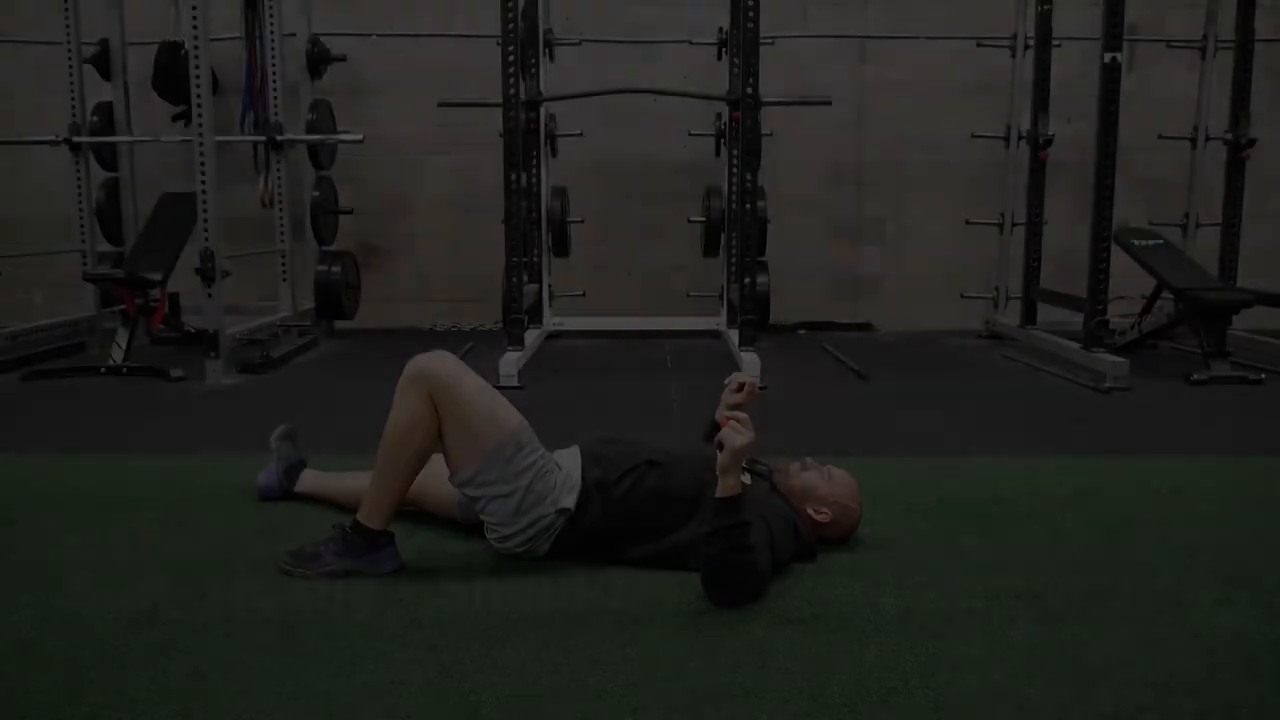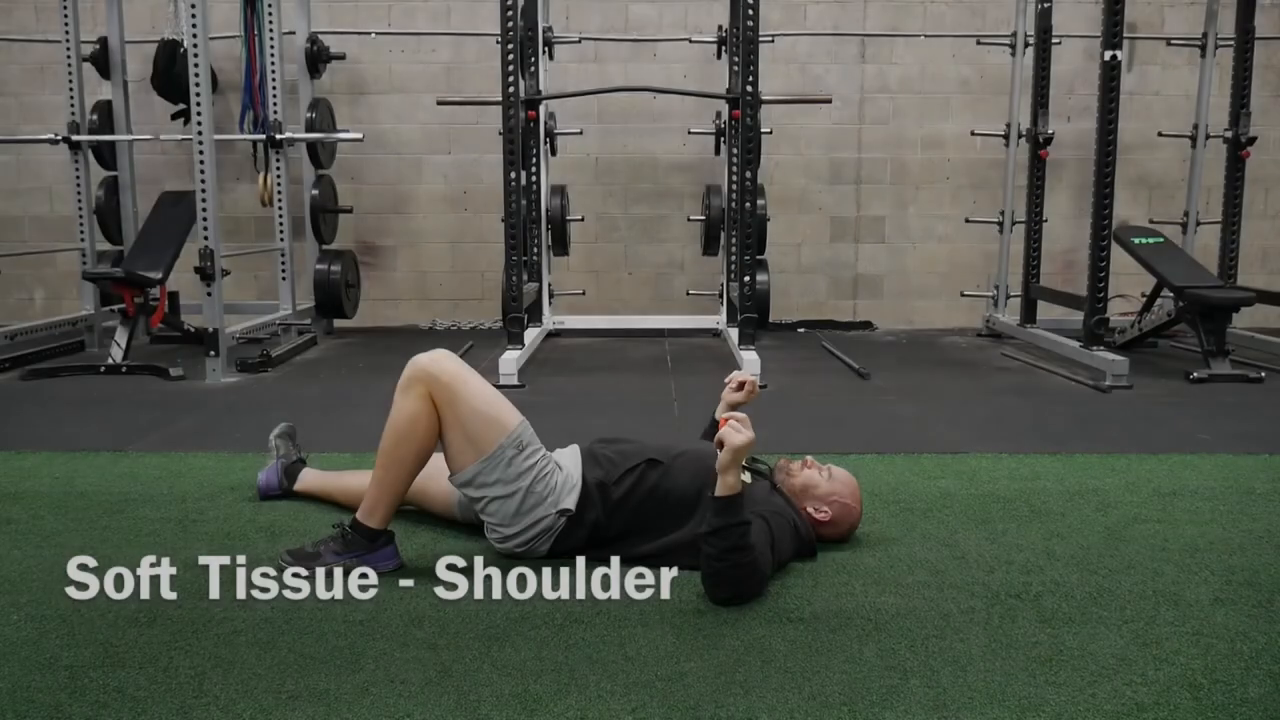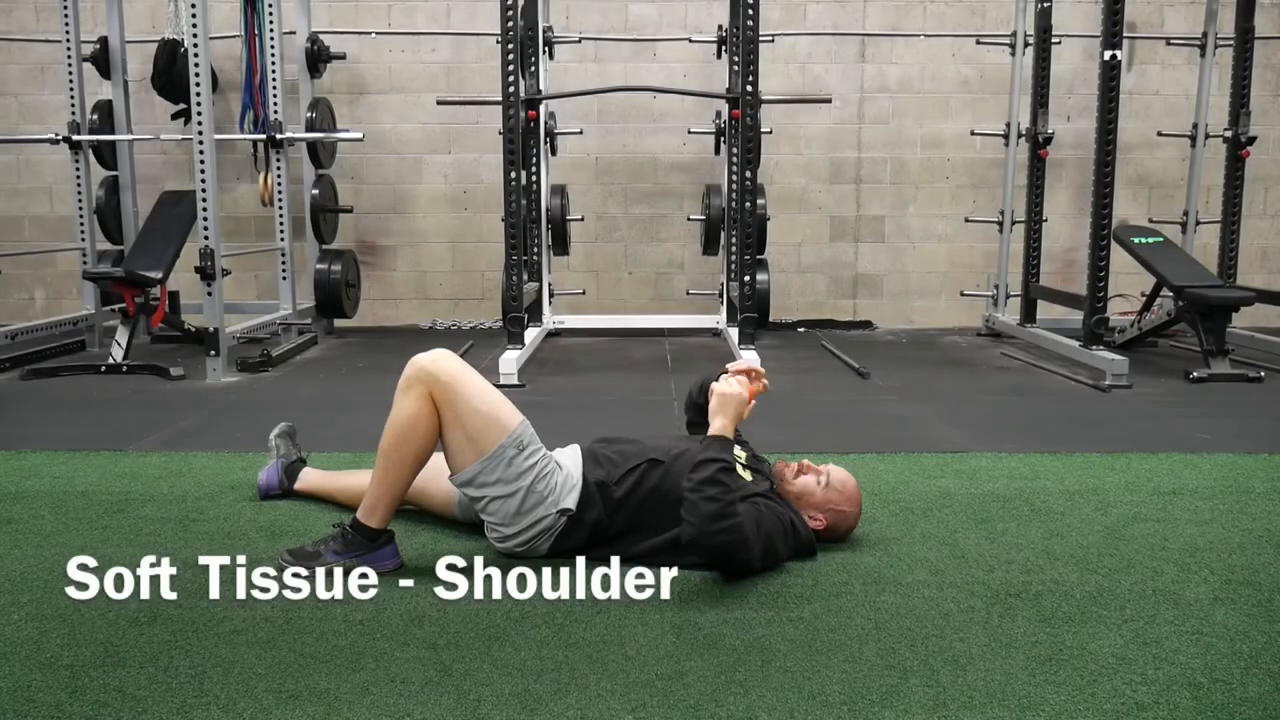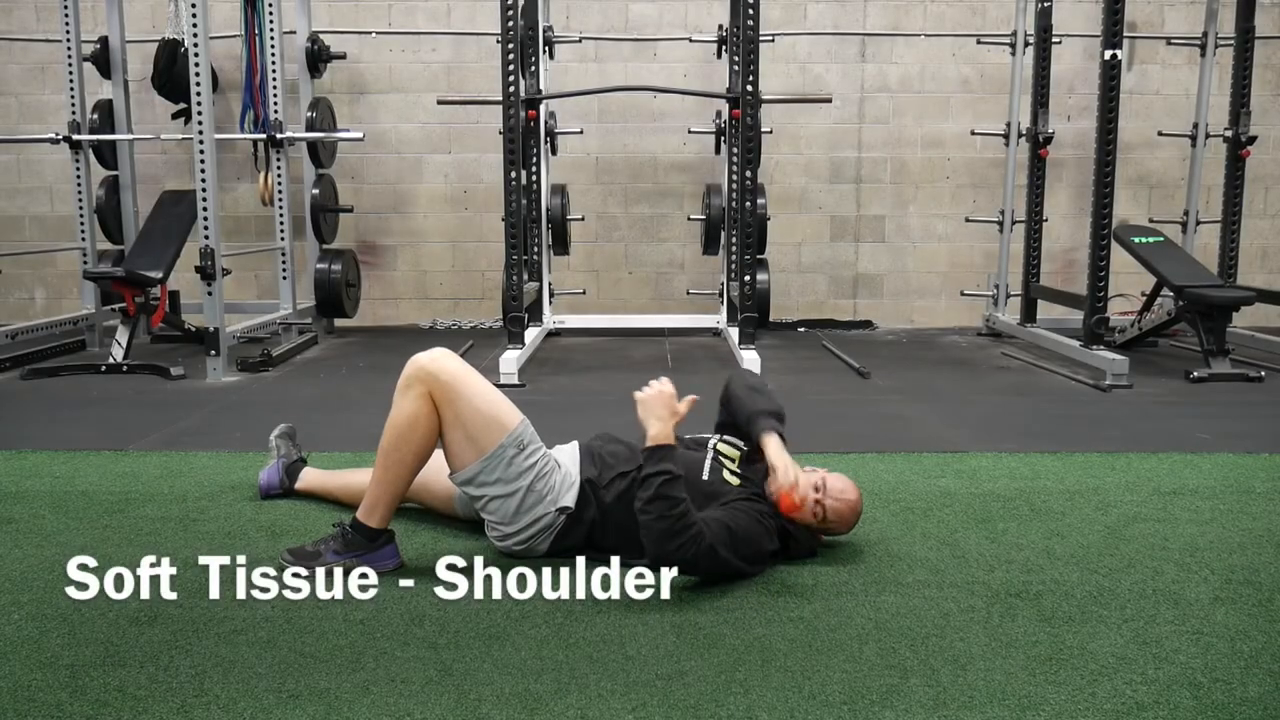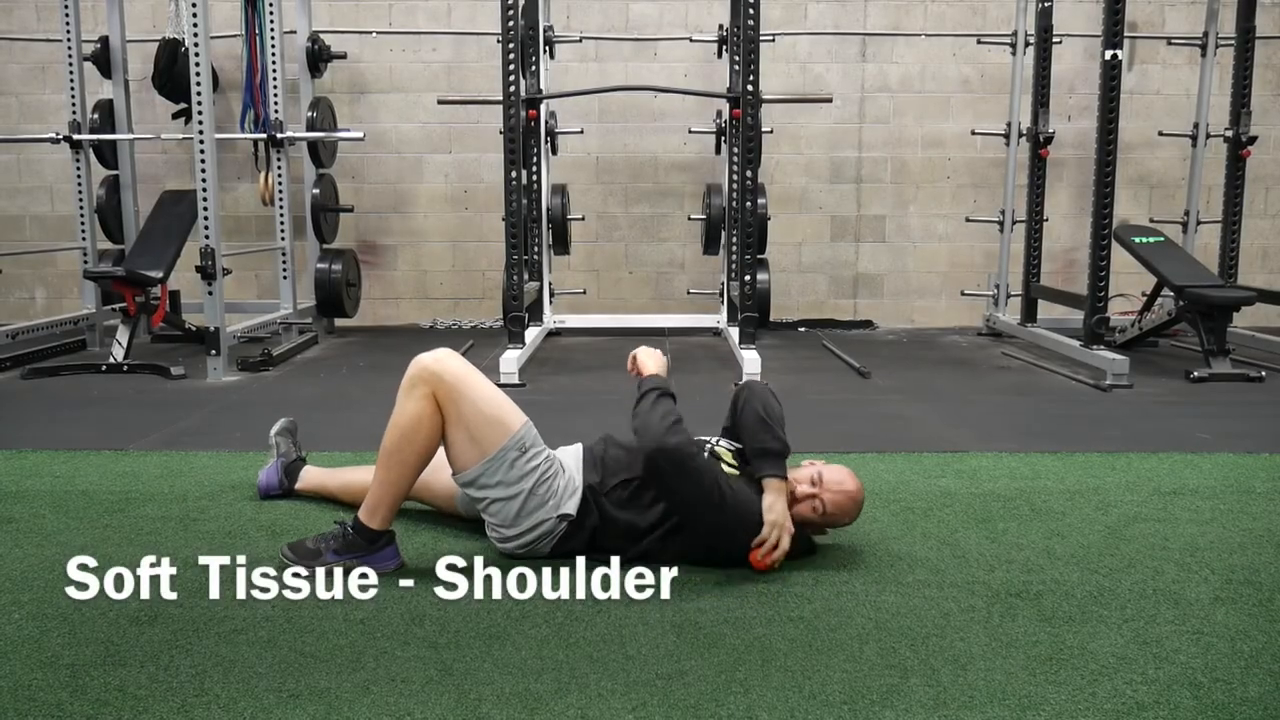
dt=0.5s
person 1, frame 1
left shoulder: (770, 522)
right shoulder: (765, 488)
left elbow: (729, 585)
left wrist: (730, 476)
right wrist: (725, 418)
left hip: (542, 510)
right hip: (557, 484)
left knee: (431, 372)
left ankle: (365, 541)
right ankle: (298, 478)
person 1, frame 2
left shoulder: (771, 520)
right shoulder: (764, 486)
left elbow: (729, 583)
left wrist: (730, 477)
right wrist: (723, 415)
left hip: (543, 510)
right hip: (562, 478)
left knee: (430, 371)
left ankle: (364, 539)
right ankle: (297, 477)
person 1, frame 3
left shoulder: (769, 523)
right shoulder: (758, 475)
left elbow: (707, 532)
right elbow: (699, 412)
left wrist: (722, 425)
right wrist: (724, 387)
left hip: (544, 509)
right hip: (560, 479)
left knee: (430, 369)
right knee: (405, 473)
left ankle: (365, 539)
right ankle: (296, 476)
person 1, frame 4
left shoulder: (754, 530)
right shoulder: (756, 464)
left elbow: (671, 549)
right elbow: (742, 387)
left wrist: (661, 436)
right wrist: (777, 444)
left hip: (541, 510)
right hip: (558, 474)
left knee: (429, 371)
right knee: (407, 473)
left ankle: (365, 539)
right ankle: (297, 474)
person 1, frame 5
left shoulder: (739, 519)
right shoulder: (761, 481)
left elbow: (664, 449)
right elbow: (752, 395)
left wrist: (654, 378)
right wrist: (773, 481)
left hip: (542, 512)
right hip: (562, 477)
left knee: (434, 370)
right knee: (409, 470)
left ankle: (367, 539)
right ankle: (296, 475)
